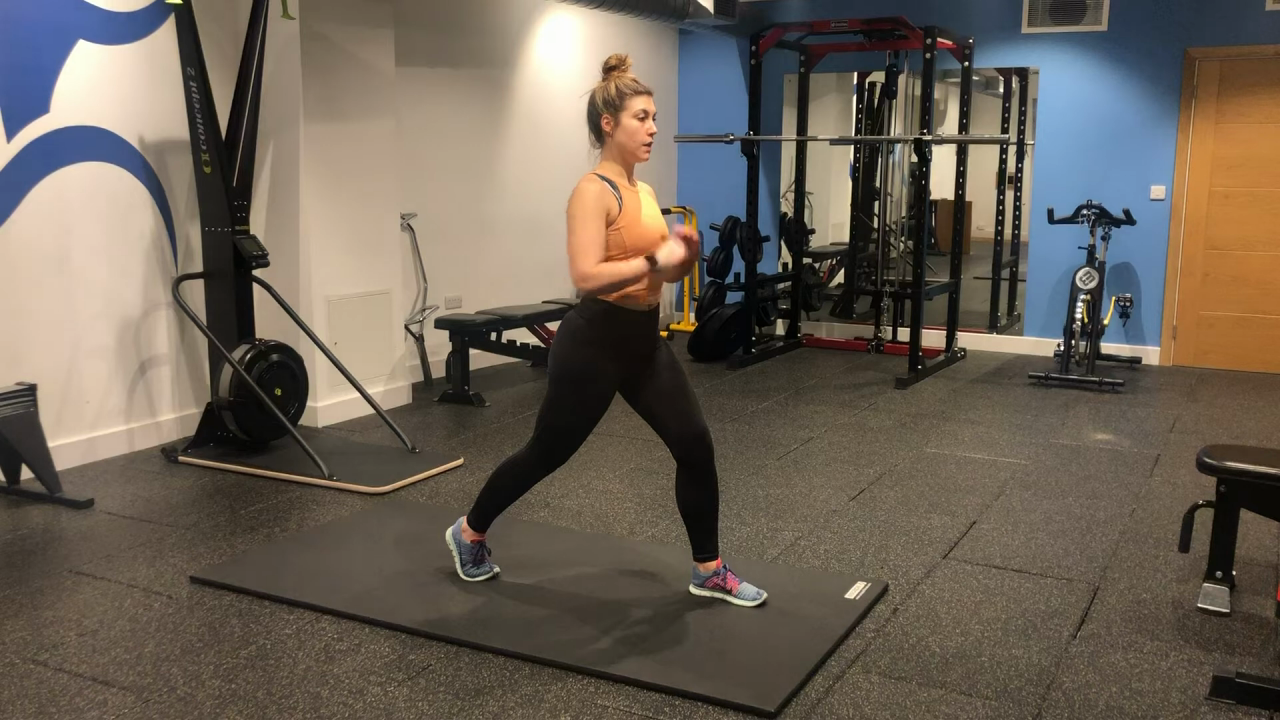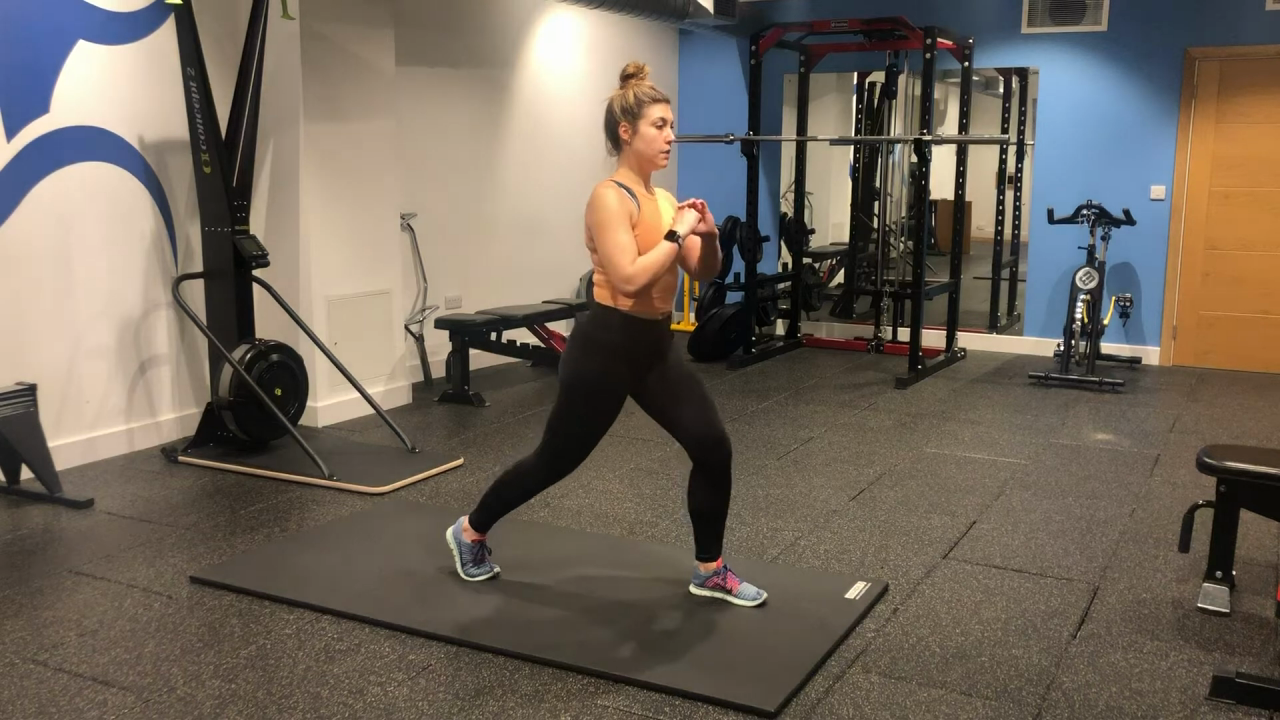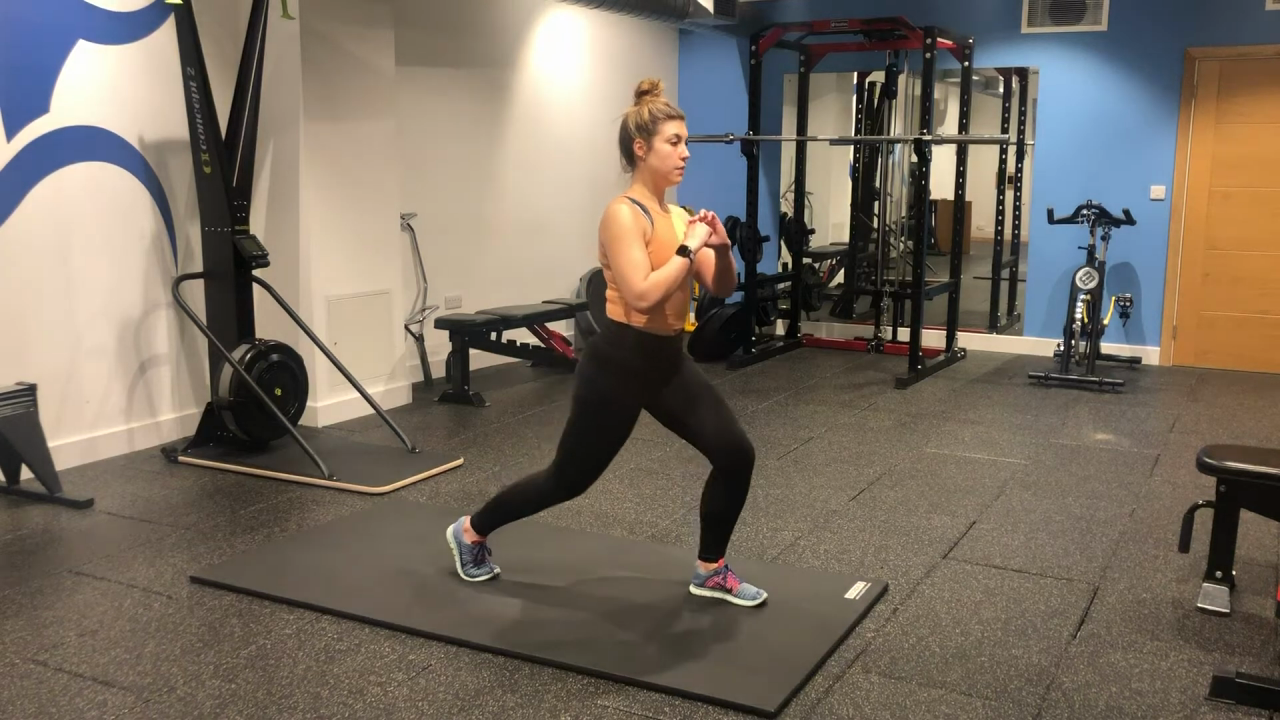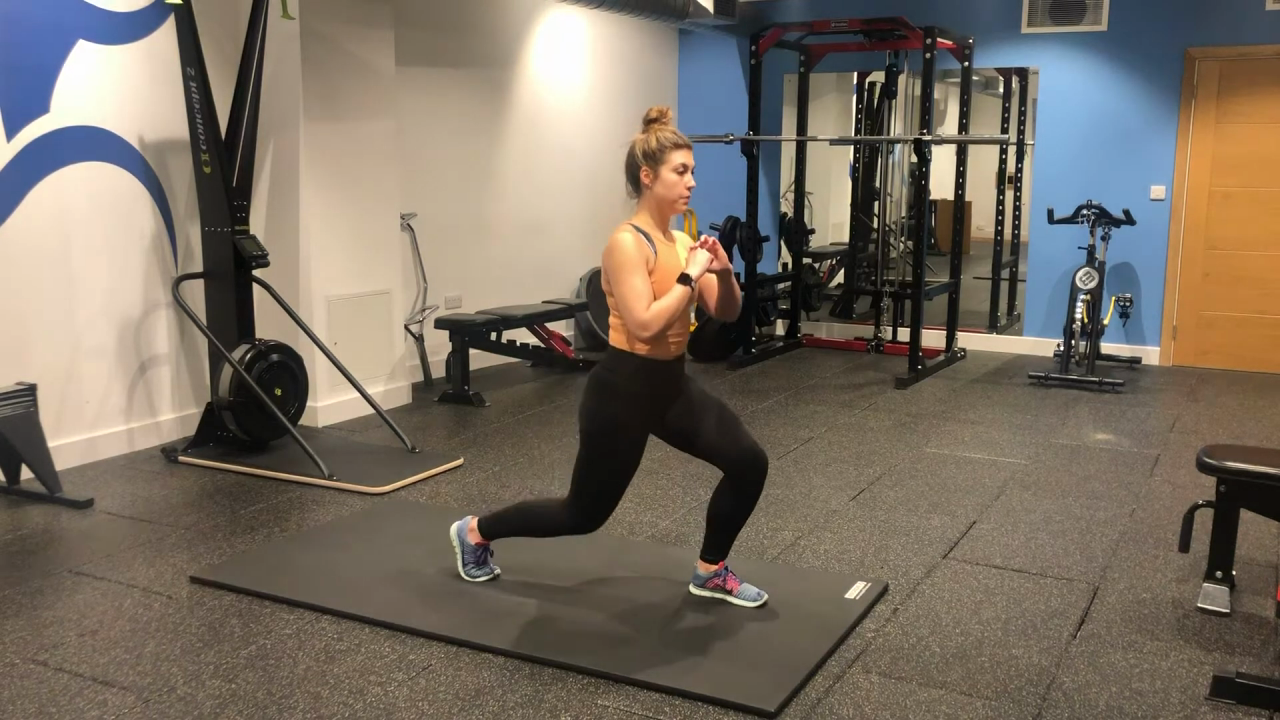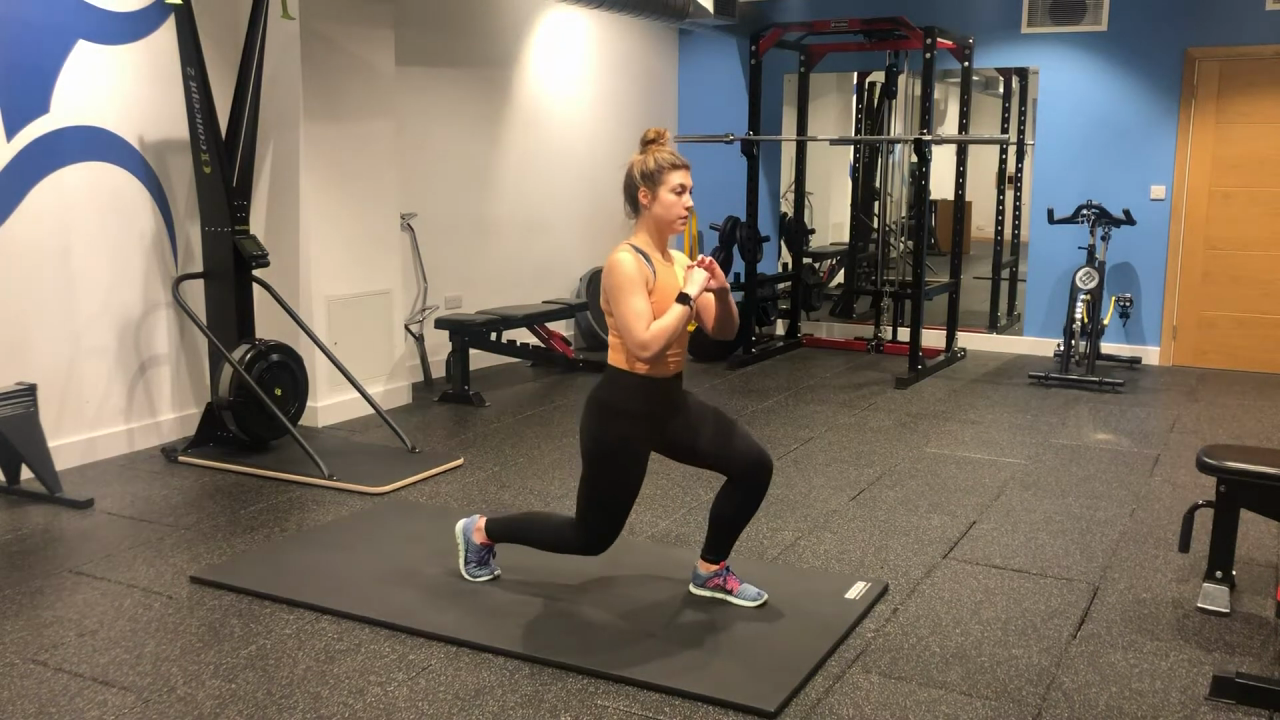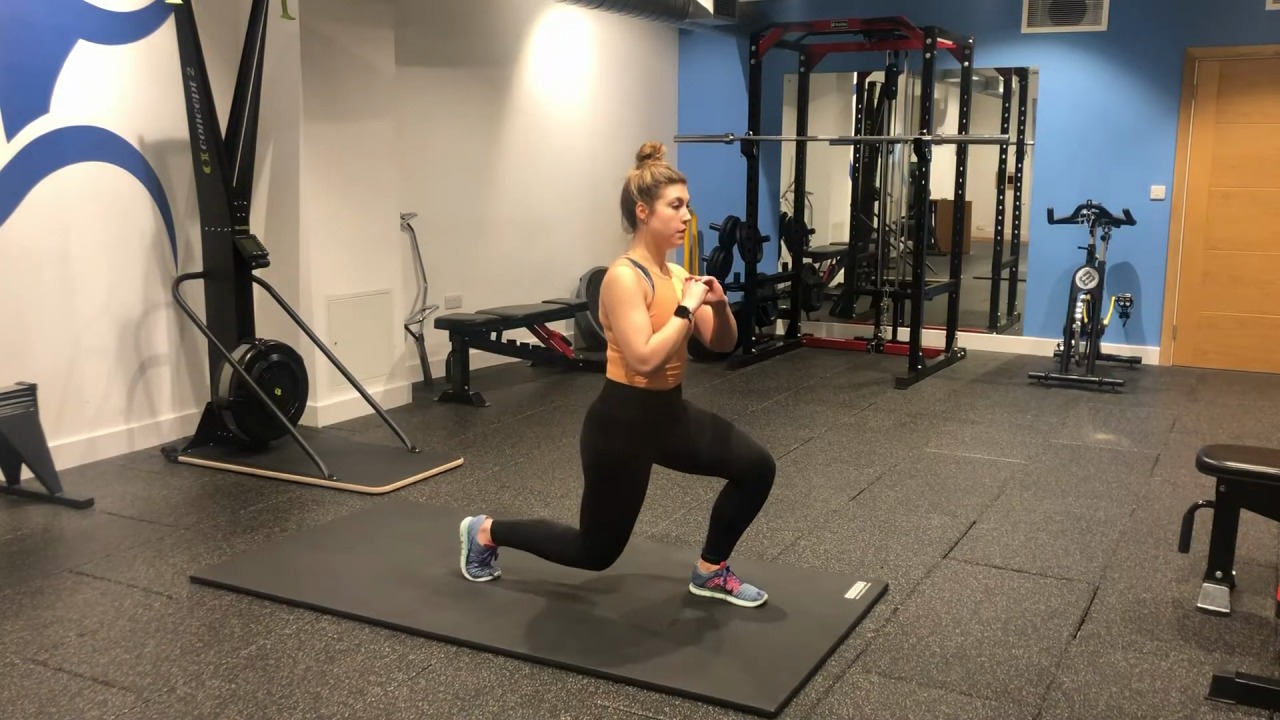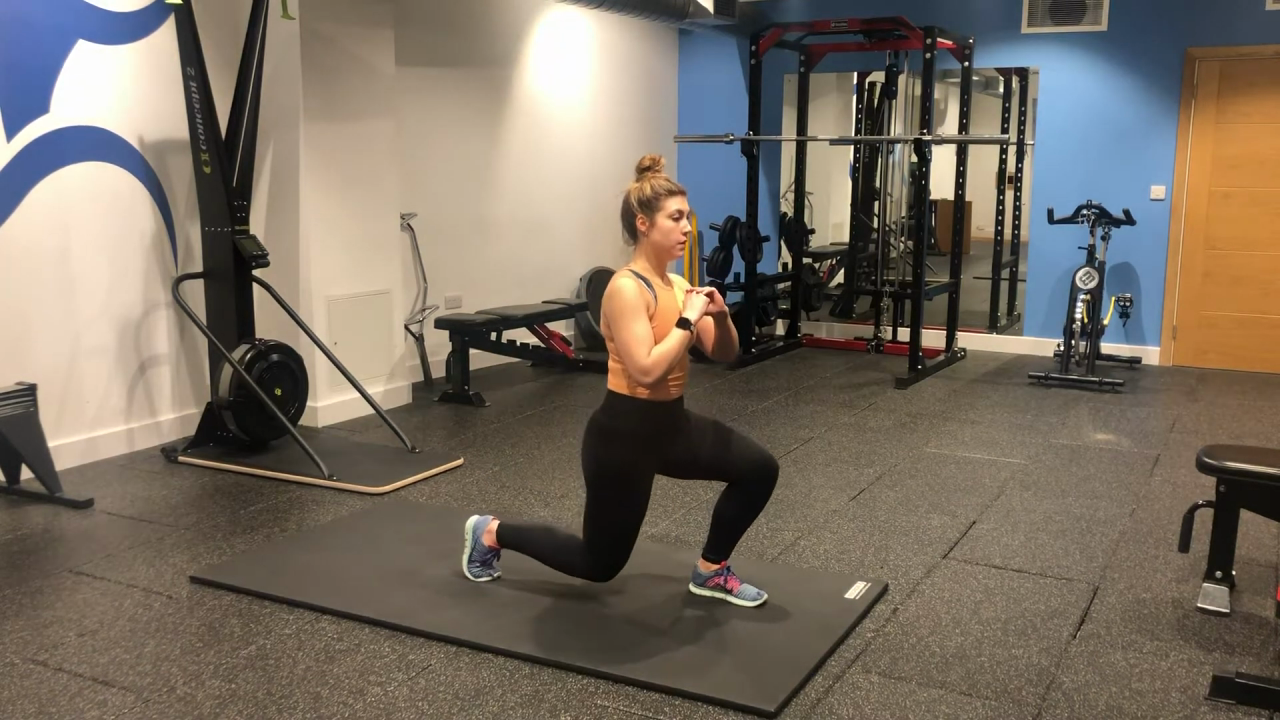
dt=0.4s
person 1, frame 1
left shoulder: (645, 193)
right shoulder: (593, 191)
left elbow: (650, 264)
right elbow: (587, 275)
left wrist: (683, 249)
right wrist: (657, 259)
left hip: (644, 339)
right hip: (594, 340)
left knee: (695, 446)
right knee: (547, 453)
left ankle: (709, 570)
right ankle: (469, 532)
person 1, frame 2
left shoulder: (663, 199)
right shoulder: (609, 197)
left elbow: (705, 273)
right elbow: (630, 279)
left wrist: (707, 235)
right wrist: (677, 232)
left hip: (656, 346)
right hip: (606, 346)
left knee: (713, 448)
right knee: (556, 460)
left ankle: (710, 570)
right ankle: (470, 532)
person 1, frame 3
left shoulder: (677, 216)
right shoulder: (623, 214)
left elbow: (723, 288)
right elbow: (643, 295)
left wrist: (720, 247)
right wrist: (689, 248)
left hip: (668, 361)
right hip: (618, 362)
left knee: (736, 454)
right knee: (569, 479)
left ankle: (710, 570)
right ankle: (471, 531)
person 1, frame 4
left shoulder: (681, 241)
right shoulder: (627, 243)
left elbow: (727, 313)
right elbow: (644, 325)
left wrist: (722, 272)
right wrist: (690, 276)
left hip: (671, 384)
right hip: (623, 388)
left knee: (749, 462)
right knee: (585, 513)
left ankle: (710, 572)
right ankle: (475, 532)
person 1, frame 5
left shoulder: (678, 260)
right shoulder: (625, 263)
left elbow: (725, 331)
right elbow: (644, 345)
left wrist: (720, 291)
right wrist: (689, 294)
left hip: (670, 401)
right hip: (622, 407)
left knee: (754, 465)
right knee: (593, 535)
left ankle: (710, 572)
right ankle: (481, 531)
person 1, frame 6
left shoulder: (675, 274)
right shoulder: (624, 277)
left elbow: (723, 344)
right elbow: (644, 359)
left wrist: (718, 304)
right wrist: (688, 307)
left hip: (670, 412)
right hip: (621, 421)
left knee: (756, 467)
right knee: (596, 551)
left ankle: (710, 571)
right ankle: (485, 532)
person 1, frame 7
left shoulder: (676, 285)
right shoulder: (626, 288)
left elbow: (725, 354)
right elbow: (646, 371)
left wrist: (720, 315)
right wrist: (689, 319)
left hip: (671, 422)
right hip: (623, 432)
left knee: (759, 469)
right knee: (600, 563)
left ankle: (710, 570)
right ankle: (490, 533)
